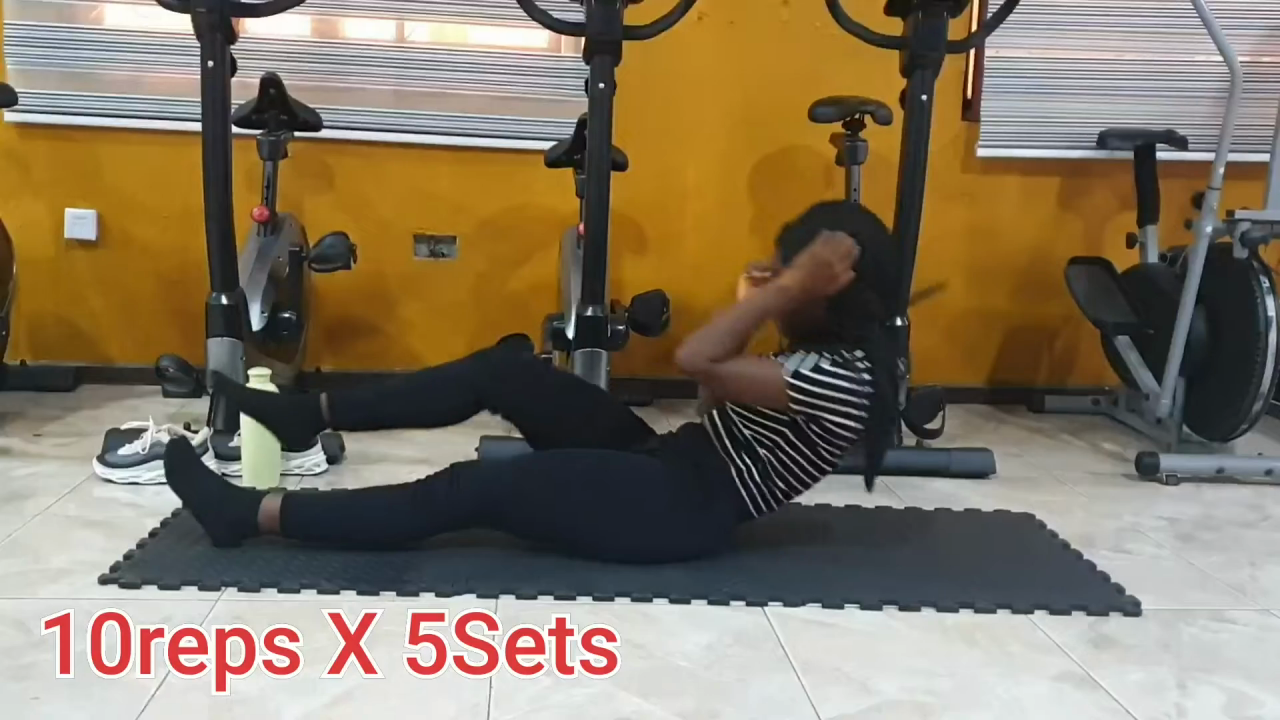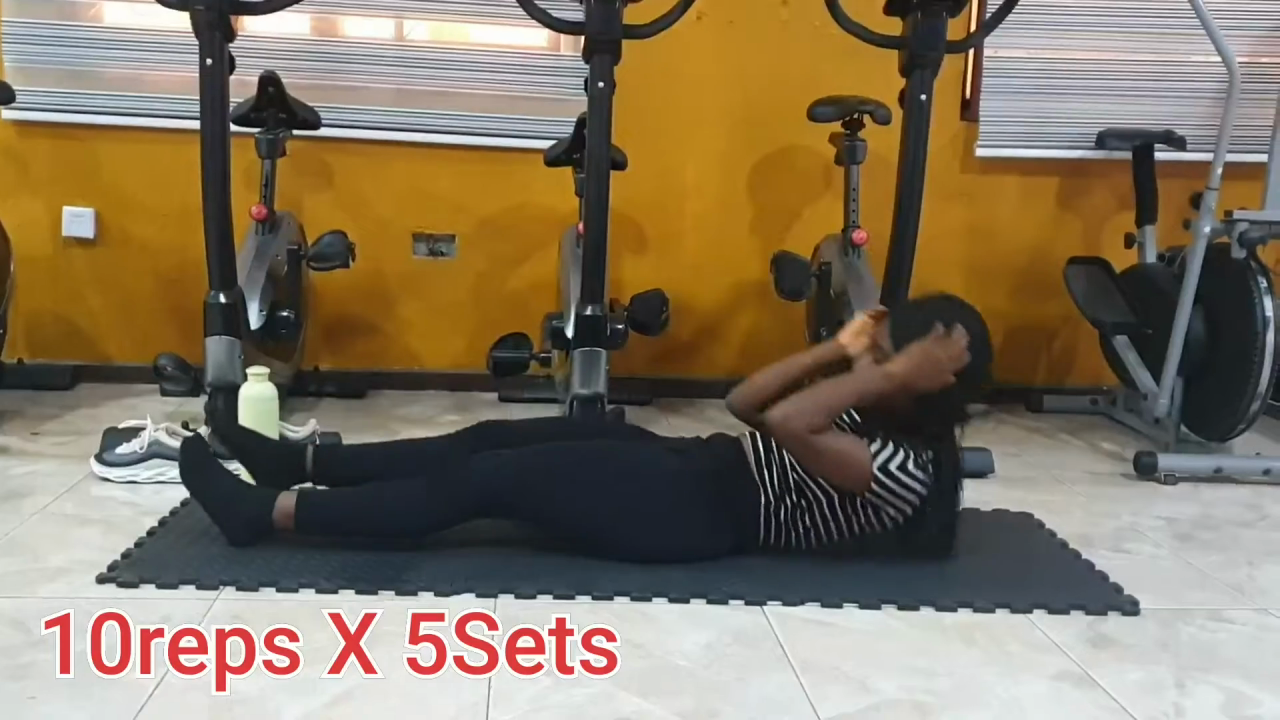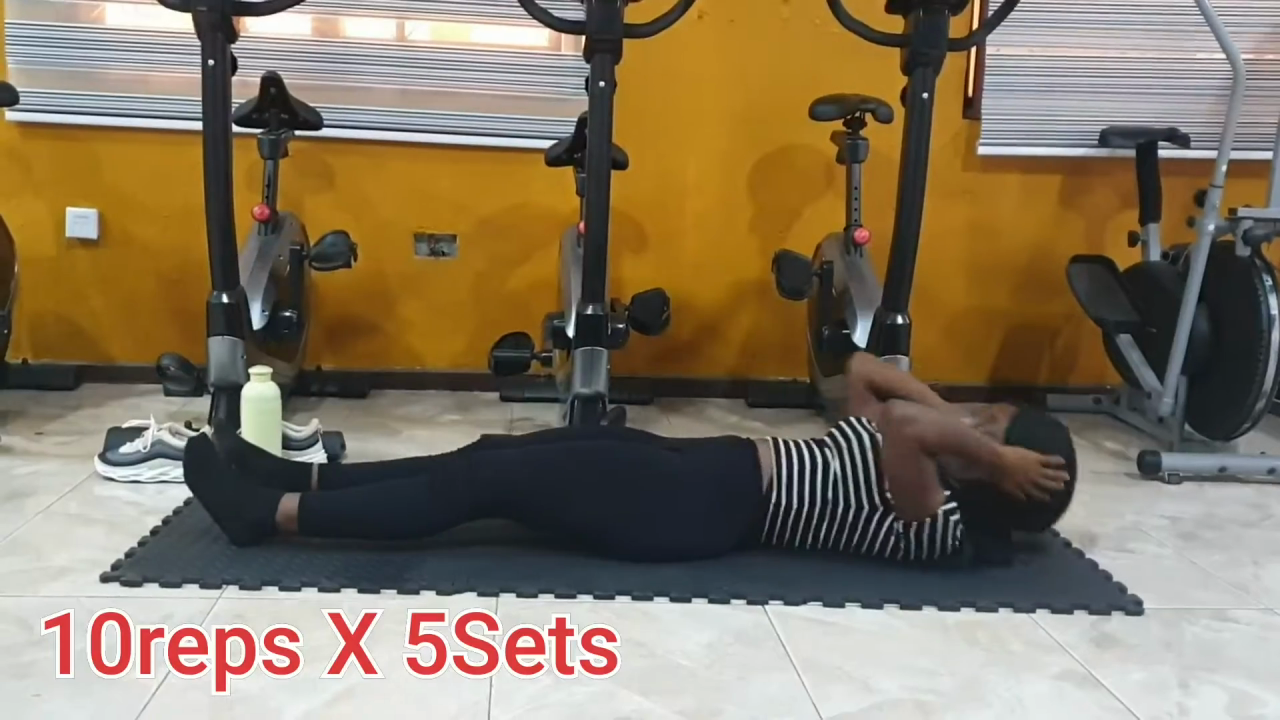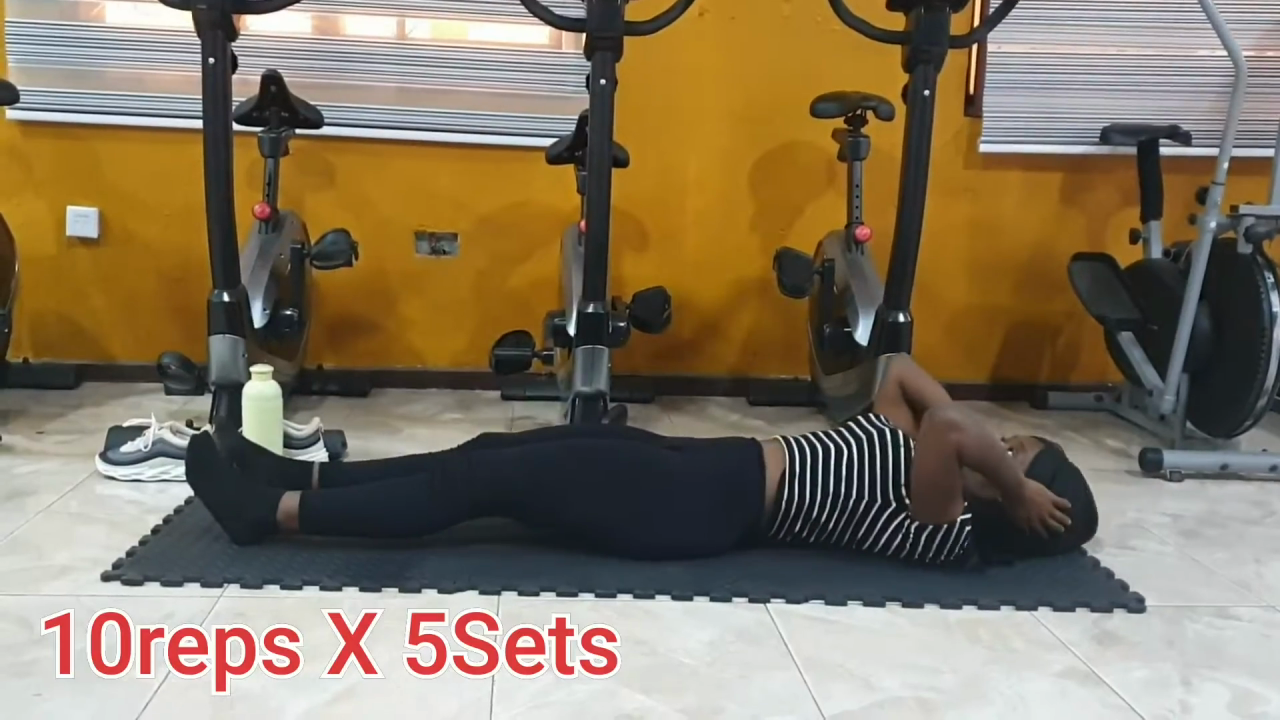
dt=0.3s
person 1, frame 1
left shoulder: (841, 381)
right shoulder: (823, 351)
left elbow: (696, 362)
right elbow: (721, 380)
left wrist: (783, 292)
right wrist: (761, 302)
left hip: (681, 511)
right hip: (663, 466)
left knee: (465, 490)
right knee: (506, 370)
left ankle: (254, 514)
right ankle: (310, 412)
person 1, frame 2
left shoulder: (899, 476)
right shoulder: (866, 418)
left elbow: (784, 423)
right elbow: (744, 400)
left wrist: (888, 374)
right wrist: (843, 351)
left hip: (694, 513)
right hip: (691, 468)
left knee: (482, 485)
right knee: (483, 442)
left ankle: (268, 513)
right ankle: (297, 460)
person 1, frame 3
left shoulder: (936, 520)
right shoulder: (923, 459)
left elbow: (903, 425)
right elbow: (862, 373)
left wrist: (993, 454)
right wrist: (961, 421)
left hip: (699, 509)
right hip: (702, 464)
left knee: (483, 484)
right knee: (491, 454)
left ankle: (270, 514)
right ankle: (305, 478)
person 1, frame 4
left shoulder: (945, 526)
right shoulder: (906, 450)
left elbow: (951, 431)
right elbow: (898, 370)
left wrist: (1013, 488)
right wrist: (978, 438)
left hip: (698, 508)
right hip: (701, 466)
left knee: (482, 483)
right knee: (490, 451)
left ankle: (271, 511)
right ankle: (304, 476)
